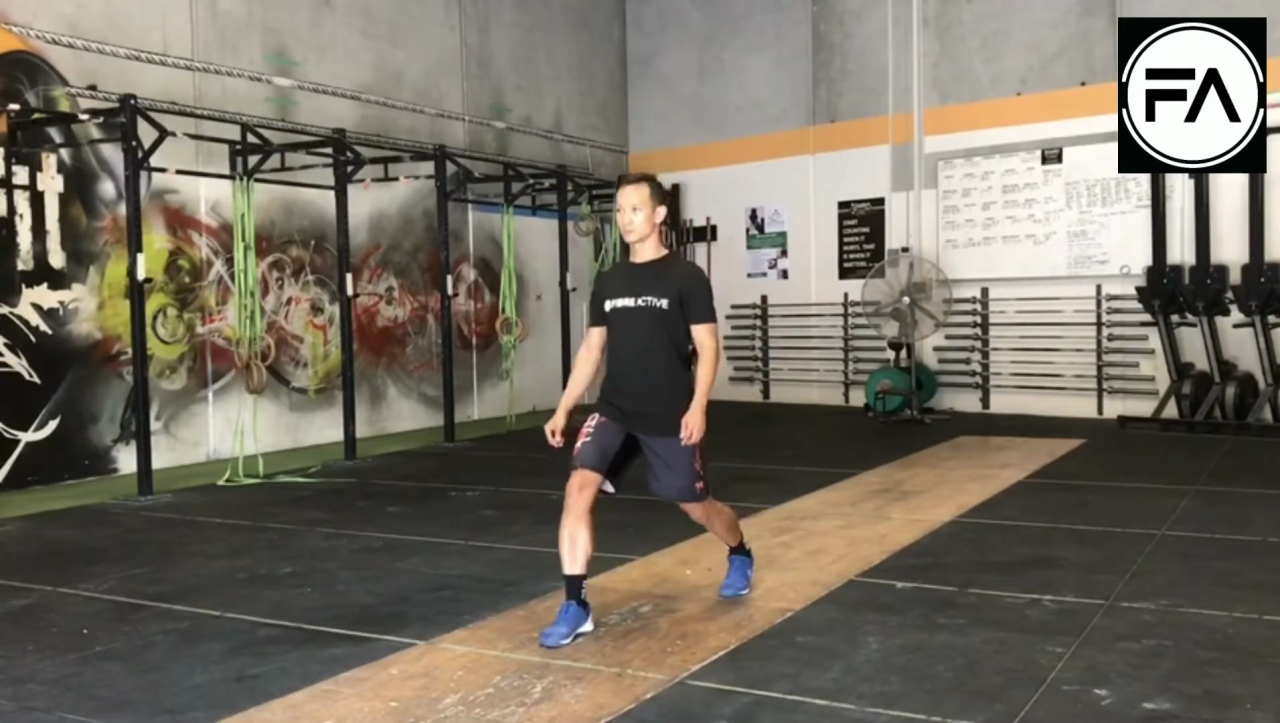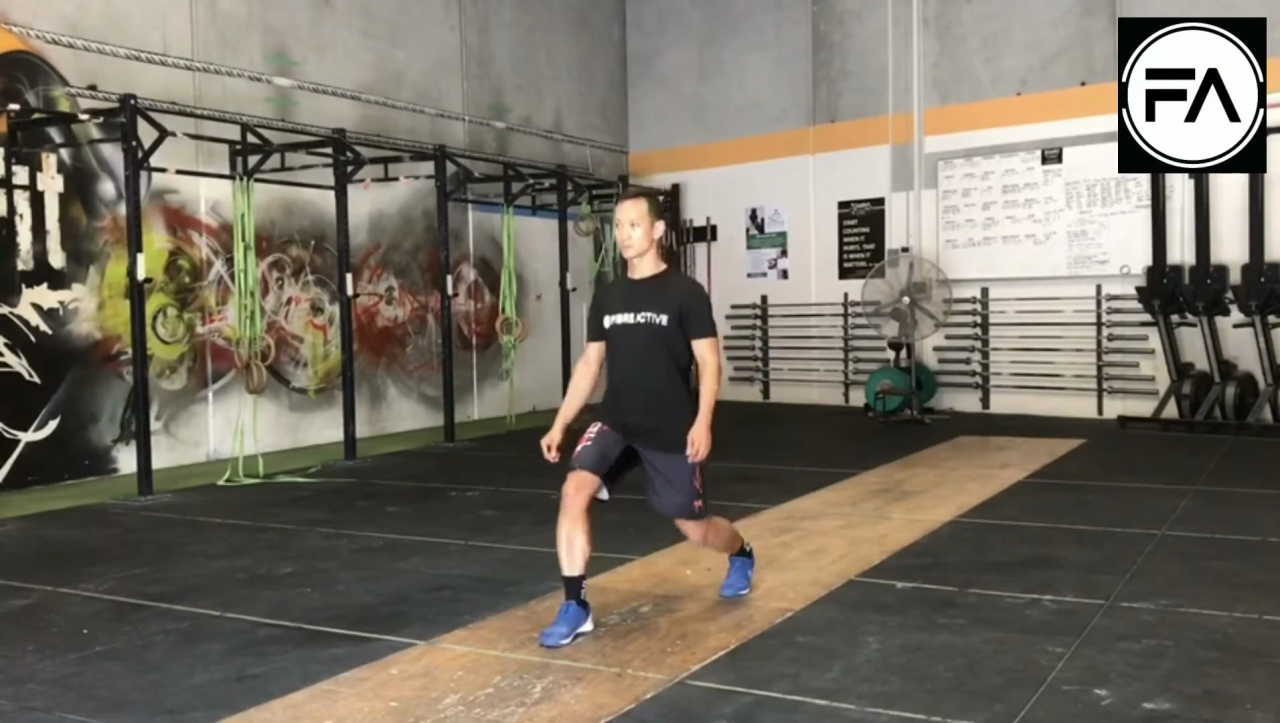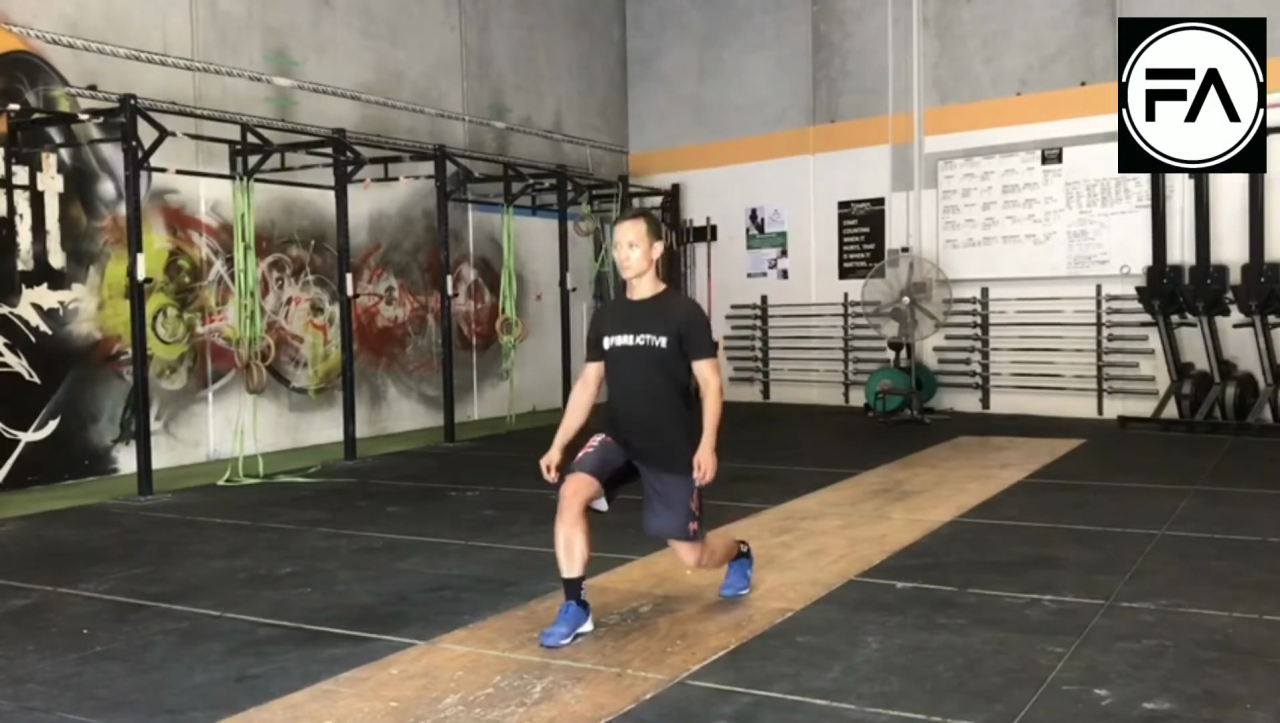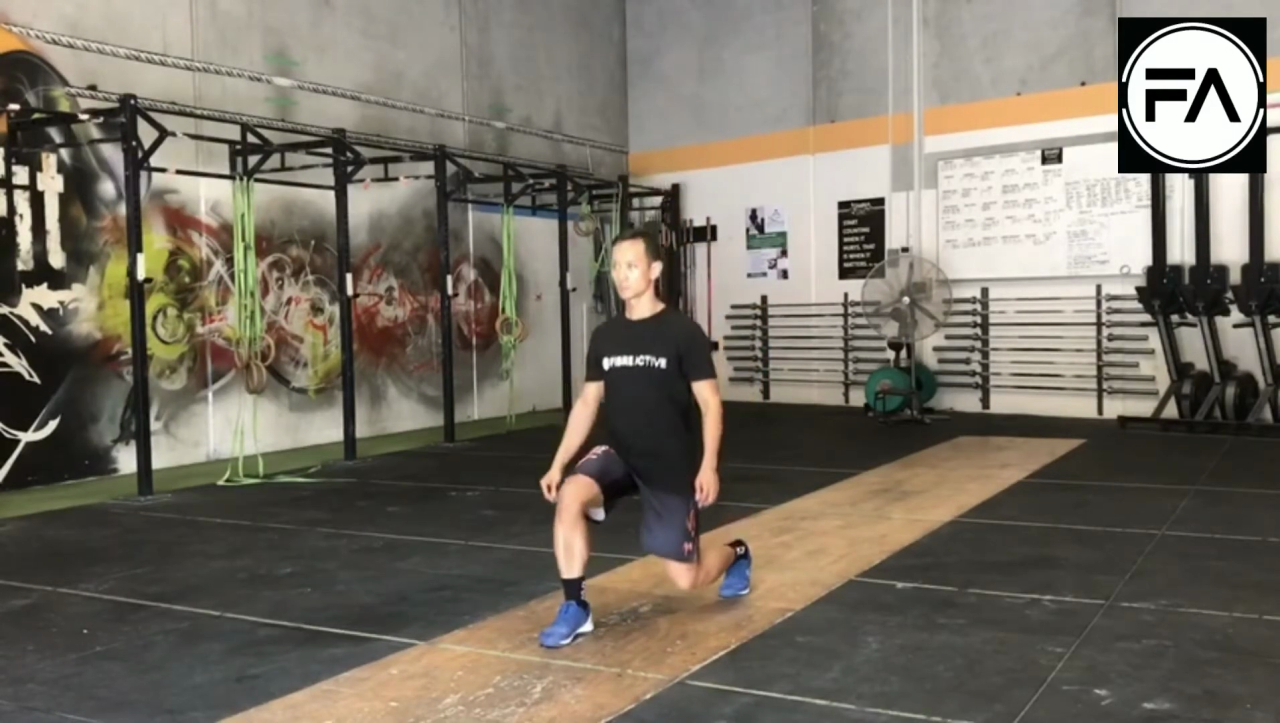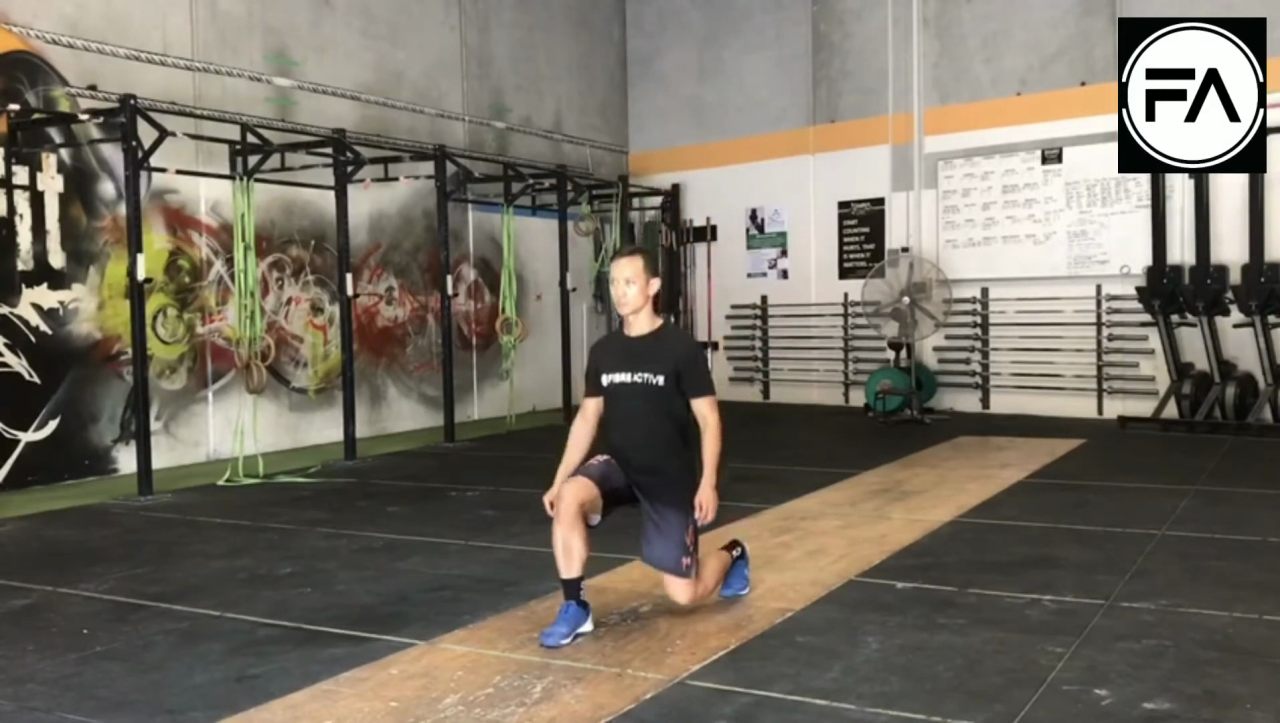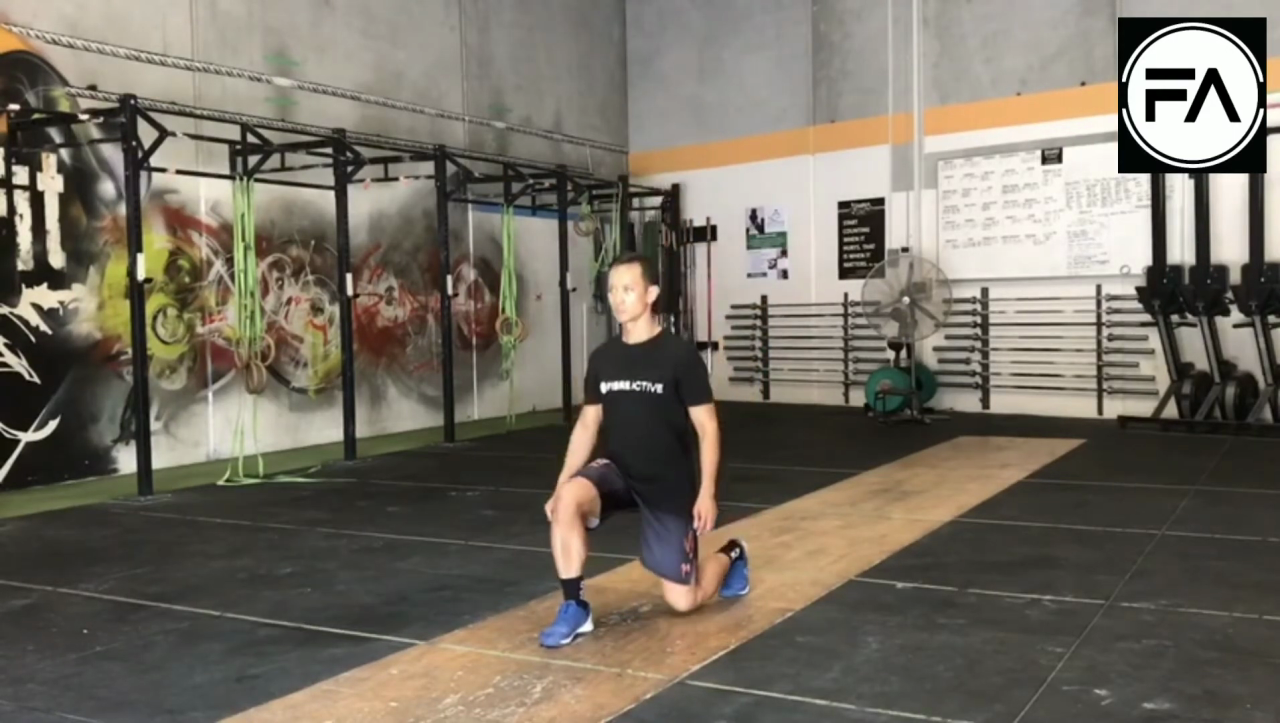
dt=0.1s
person 1, frame 1
left shoulder: (686, 276)
right shoulder: (608, 281)
left elbow: (707, 347)
right elbow: (592, 348)
left wrist: (697, 407)
right wrist: (563, 409)
left hip: (668, 417)
right hip: (613, 411)
left knee: (697, 507)
right knee: (578, 489)
left ankle: (740, 554)
right ankle: (575, 606)
person 1, frame 2
left shoulder: (684, 292)
right shoulder: (606, 296)
left elbow: (708, 361)
right elbow: (589, 363)
left wrist: (702, 422)
right wrist: (559, 424)
left hip: (671, 430)
right hip: (616, 424)
left knee: (695, 526)
right knee: (574, 491)
left ankle: (742, 553)
right ankle: (574, 606)
person 1, frame 3
left shoulder: (684, 312)
right shoulder: (606, 317)
left elbow: (710, 382)
right elbow: (588, 382)
left wrist: (708, 445)
right wrist: (558, 444)
left hip: (671, 449)
right hip: (619, 439)
left knee: (692, 554)
right knee: (572, 492)
left ankle: (740, 554)
right ankle: (575, 607)
person 1, frame 4
left shoulder: (683, 332)
right shoulder: (604, 336)
left elbow: (709, 402)
right elbow: (587, 402)
left wrist: (709, 465)
right wrist: (557, 464)
left hip: (671, 464)
right hip: (619, 454)
left knee: (686, 576)
right knee: (570, 497)
left ankle: (736, 553)
right ankle: (574, 608)
person 1, frame 5
left shoulder: (681, 349)
right shoulder: (603, 351)
left elbow: (708, 419)
right elbow: (587, 416)
left wrist: (708, 483)
right wrist: (559, 478)
left hip: (670, 478)
right hip: (619, 465)
left knee: (684, 592)
right knee: (569, 499)
left ankle: (734, 554)
right ankle: (575, 608)
person 1, frame 6
left shoulder: (680, 356)
right shoulder: (602, 358)
left elbow: (707, 427)
right elbow: (587, 424)
left wrist: (707, 492)
right wrist: (560, 486)
left hip: (669, 484)
right hip: (618, 472)
left knee: (684, 600)
right knee: (567, 500)
left ankle: (732, 555)
right ankle: (574, 609)
